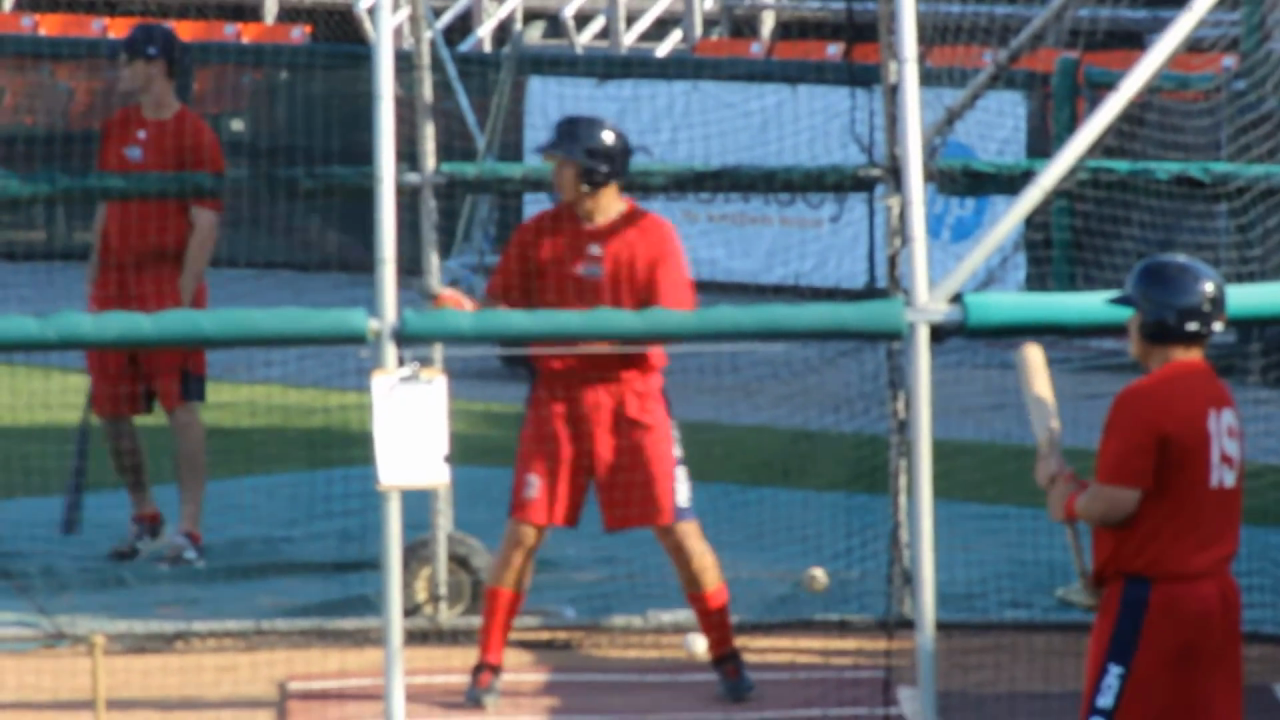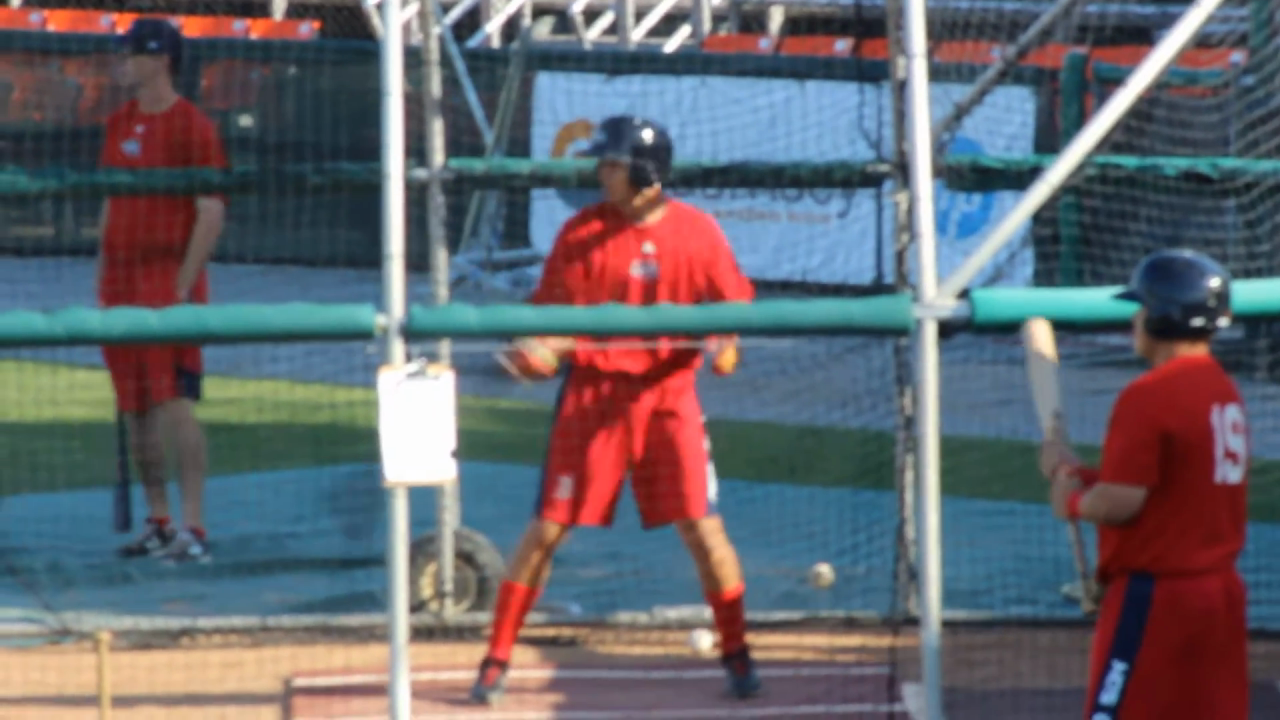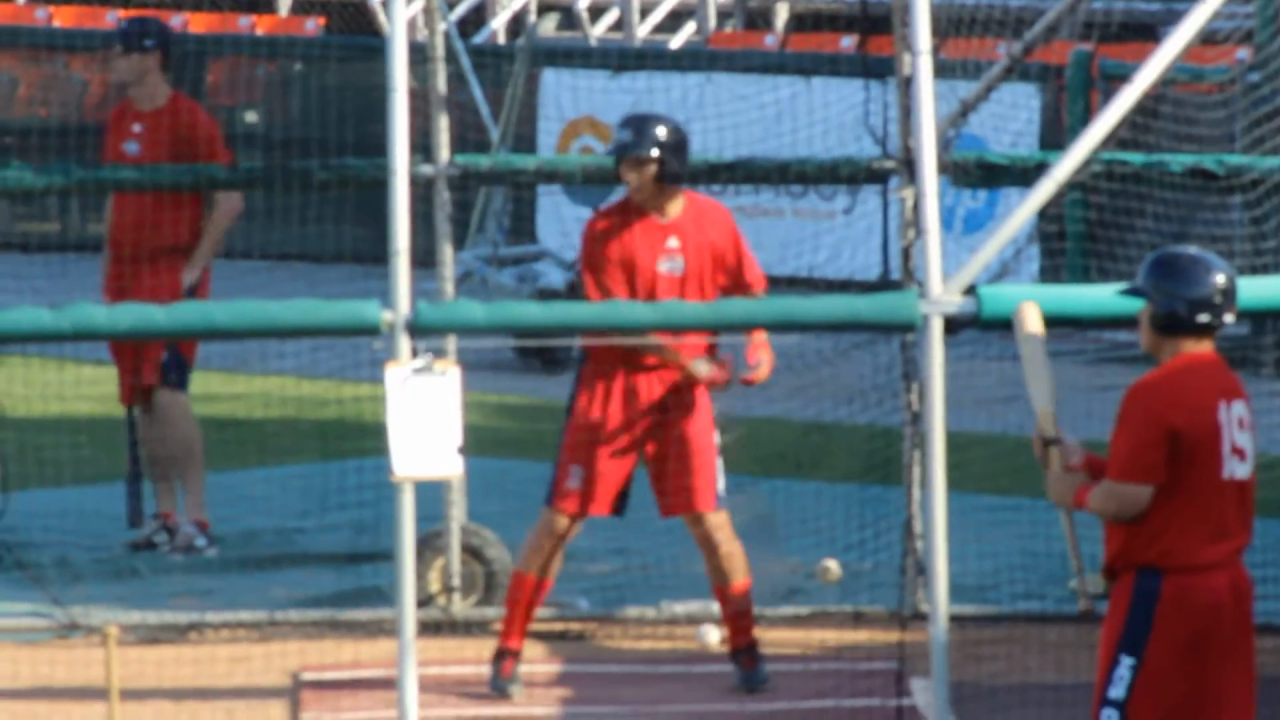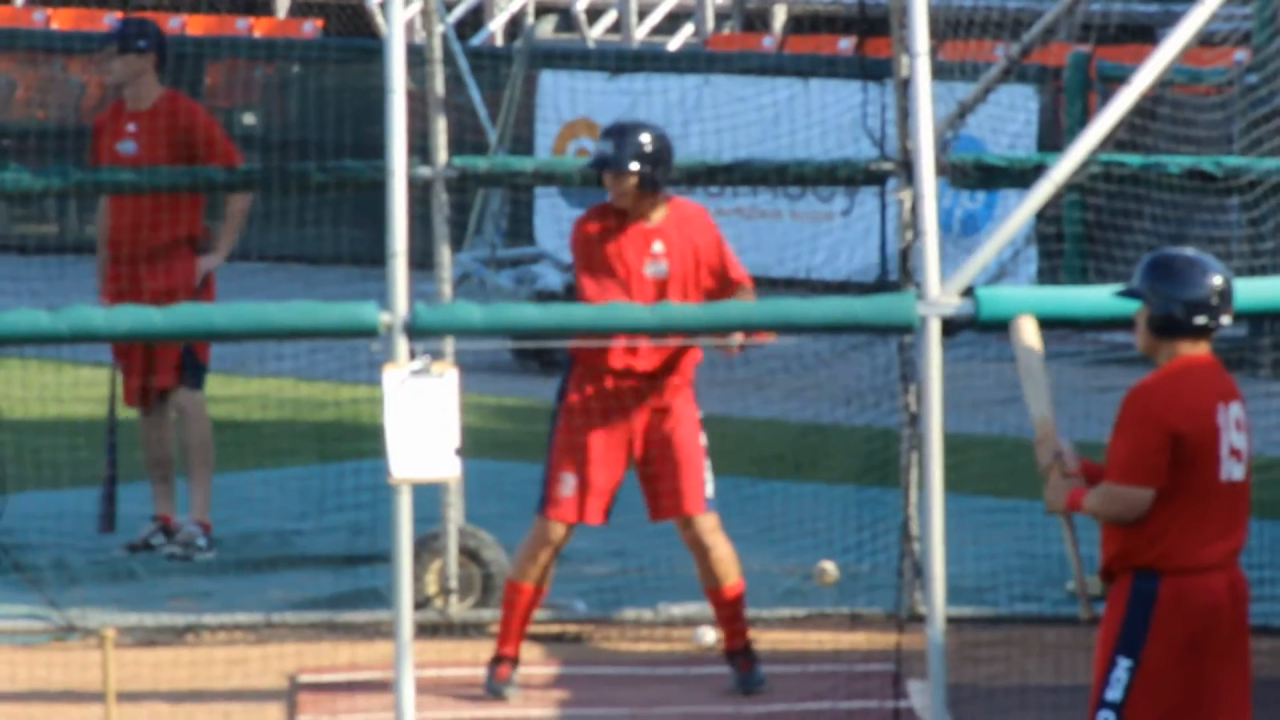
dt=0.2s
person 1, frame 1
left shoulder: (652, 234)
right shoulder: (539, 233)
right elbow: (506, 306)
right wrist: (467, 308)
left hip: (632, 396)
right hip: (559, 395)
left knee: (679, 529)
right knee: (523, 531)
left ankle: (726, 655)
right ankle: (488, 663)
person 1, frame 2
left shoulder: (697, 229)
right shoulder: (582, 231)
left elbow: (734, 301)
right elbow: (556, 307)
left wrist: (723, 342)
right wrist: (536, 345)
left hip: (669, 394)
right hip: (595, 392)
left knee: (703, 527)
right knee: (547, 527)
left ankle: (736, 652)
right ankle: (496, 657)
person 1, frame 3
left shoulder: (714, 220)
right shoulder: (606, 228)
left elbow: (748, 290)
left wrist: (757, 343)
right wrist: (683, 359)
left hip: (685, 390)
right hip: (612, 382)
left knee: (711, 521)
right knee: (560, 516)
left ankle: (744, 647)
right ankle: (509, 649)
person 1, frame 4
left shoulder: (694, 222)
right shoulder: (591, 230)
left elbow: (734, 287)
left hip: (667, 390)
right hip: (597, 390)
left knee: (701, 524)
right knee: (553, 525)
left ankle: (740, 649)
right ankle: (505, 654)
person 2, frame 1
left shoulder: (195, 136)
right shoulder: (116, 127)
left elbow: (206, 225)
right elbow: (107, 206)
left wrist: (183, 300)
right wrist: (93, 281)
left hip: (167, 286)
right hip: (115, 286)
left knee: (182, 410)
right knee: (109, 409)
left ankle: (189, 535)
right ankle: (146, 517)
person 2, frame 2
left shoulder: (192, 126)
right shoulder: (118, 123)
left elbow: (212, 215)
right elbow: (112, 204)
left wrist: (182, 289)
right wrist: (102, 279)
left hip: (168, 280)
right hip: (121, 282)
left knee: (174, 404)
right knee: (135, 410)
left ankle: (192, 531)
right ankle: (159, 524)
person 2, frame 3
left shoulder: (190, 120)
right shoulder: (117, 121)
left elbow: (230, 200)
right elbow: (116, 201)
left wrist: (194, 269)
right wrist: (108, 277)
left hip: (173, 274)
right hip: (126, 277)
left knee: (167, 394)
right knee: (142, 401)
left ankle: (196, 522)
right ankle: (165, 520)
person 2, frame 4
left shoulder: (186, 116)
right shoulder: (107, 123)
left elbow: (241, 183)
right elbow: (108, 204)
left wrist: (218, 253)
right wrist: (103, 281)
left hip: (179, 272)
right hip: (126, 276)
left knee: (182, 394)
right knee: (146, 400)
left ankle: (199, 523)
right ankle: (164, 520)
person 3, frame 1
left shoulder: (1145, 399)
right shoulder: (1218, 396)
left elbow: (1112, 505)
left wrist: (1070, 502)
right wrist: (1070, 481)
left hip: (1150, 599)
right hip: (1213, 594)
person 3, frame 2
left shoulder: (1149, 395)
right shoulder: (1224, 391)
left elbow: (1118, 503)
left wrist: (1072, 499)
right wrist: (1079, 474)
left hip: (1155, 595)
right hip: (1219, 590)
person 3, frame 3
left shoulder: (1155, 392)
right shoulder: (1230, 387)
left elbow: (1126, 500)
left wrist: (1077, 492)
right wrist: (1084, 463)
left hip: (1161, 591)
right hip: (1226, 586)
person 3, frame 4
left shoulder: (1155, 396)
right shoulder: (1223, 388)
left elbow: (1127, 502)
left wrist: (1073, 495)
right wrist: (1081, 467)
left hip: (1159, 593)
right hip: (1221, 587)
